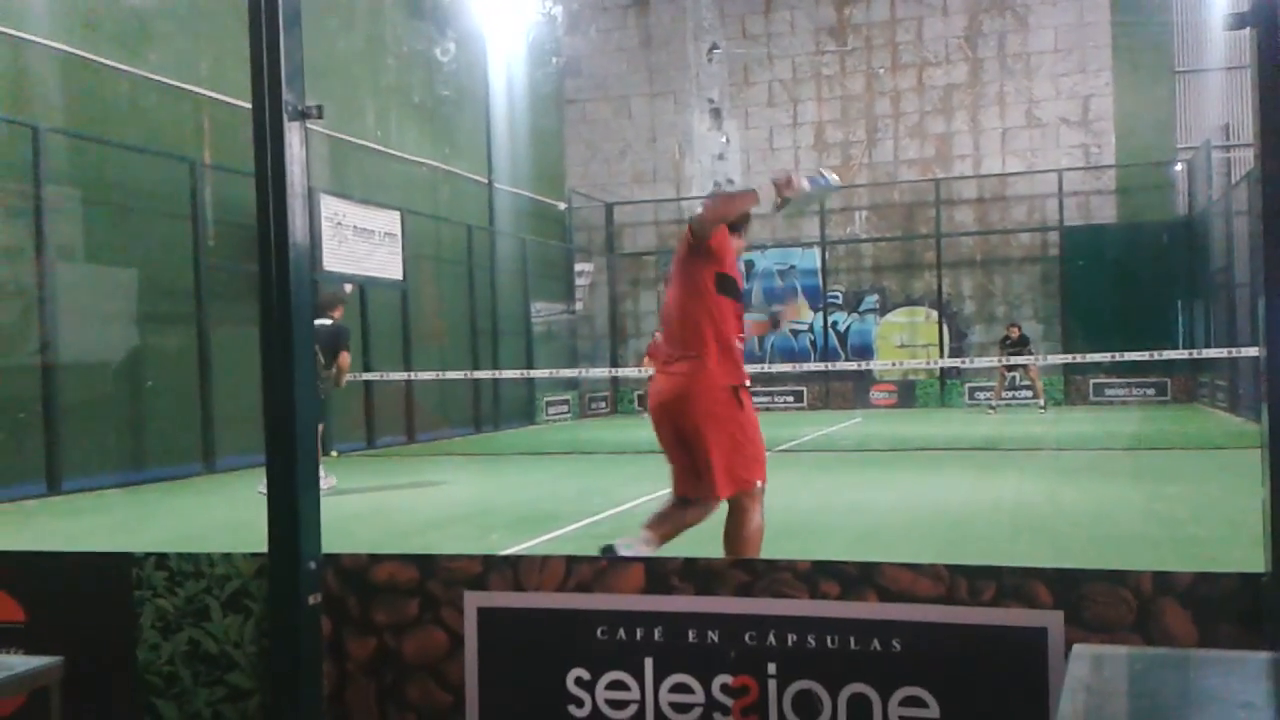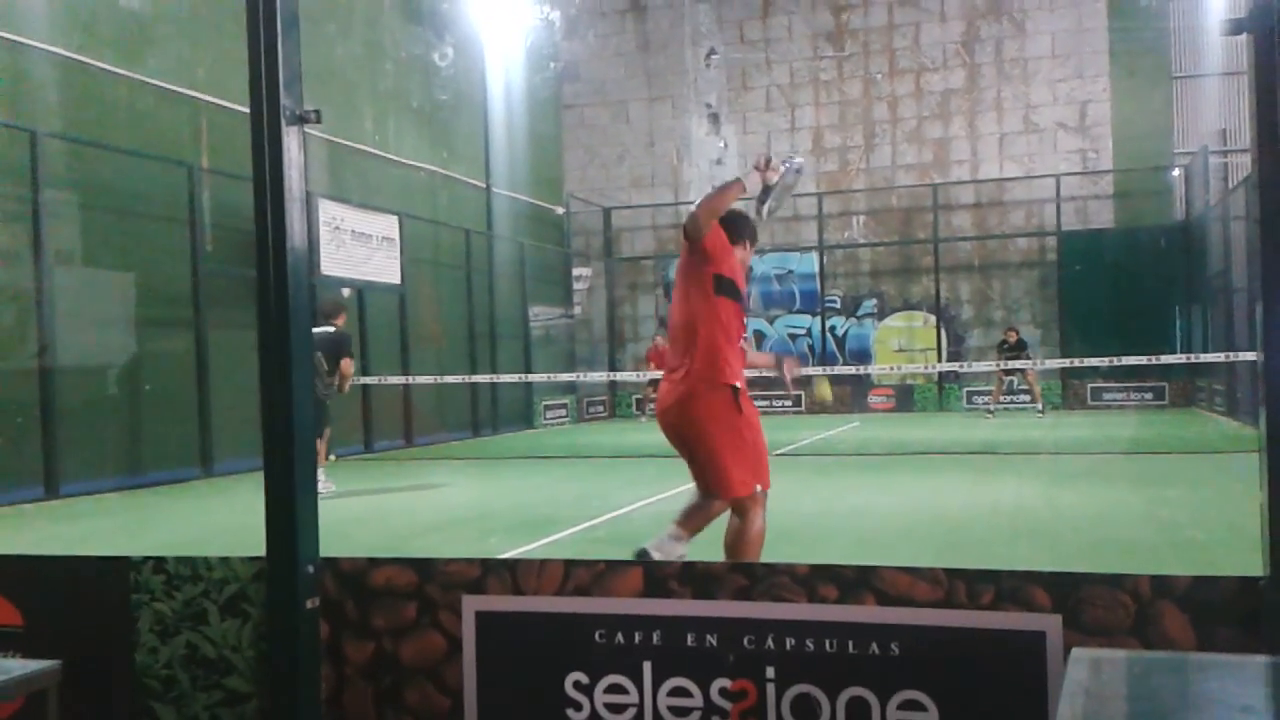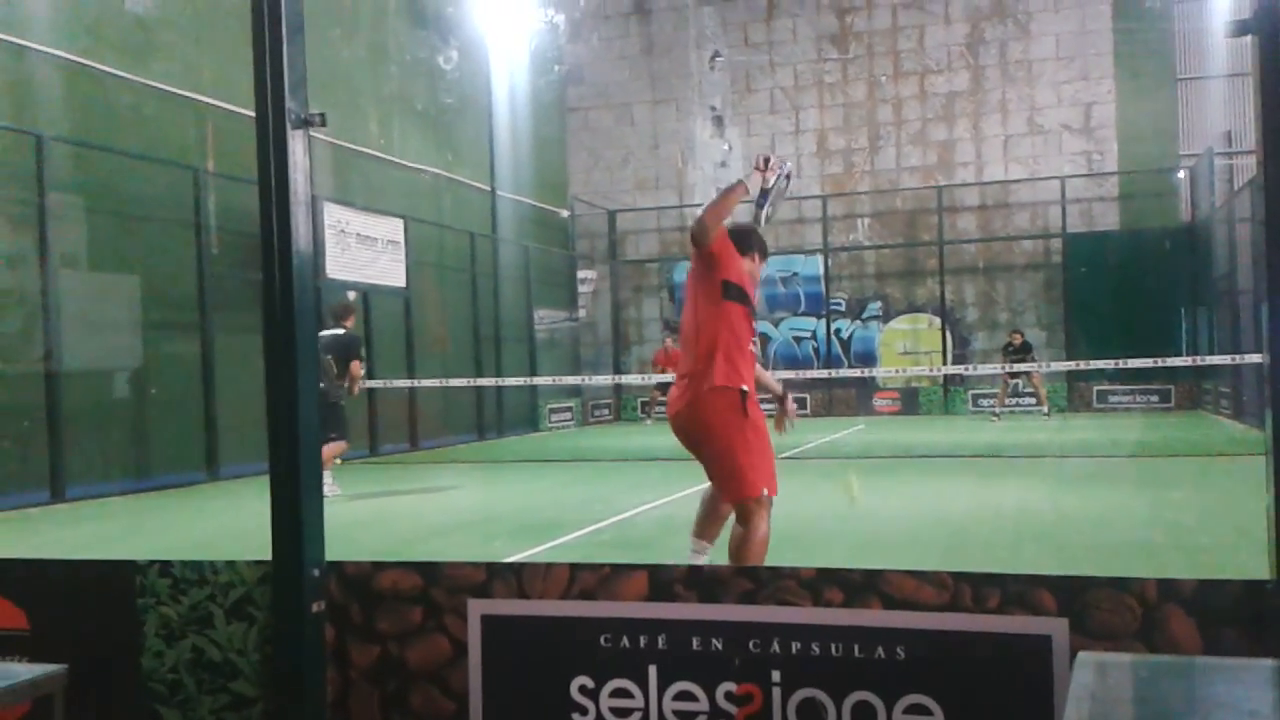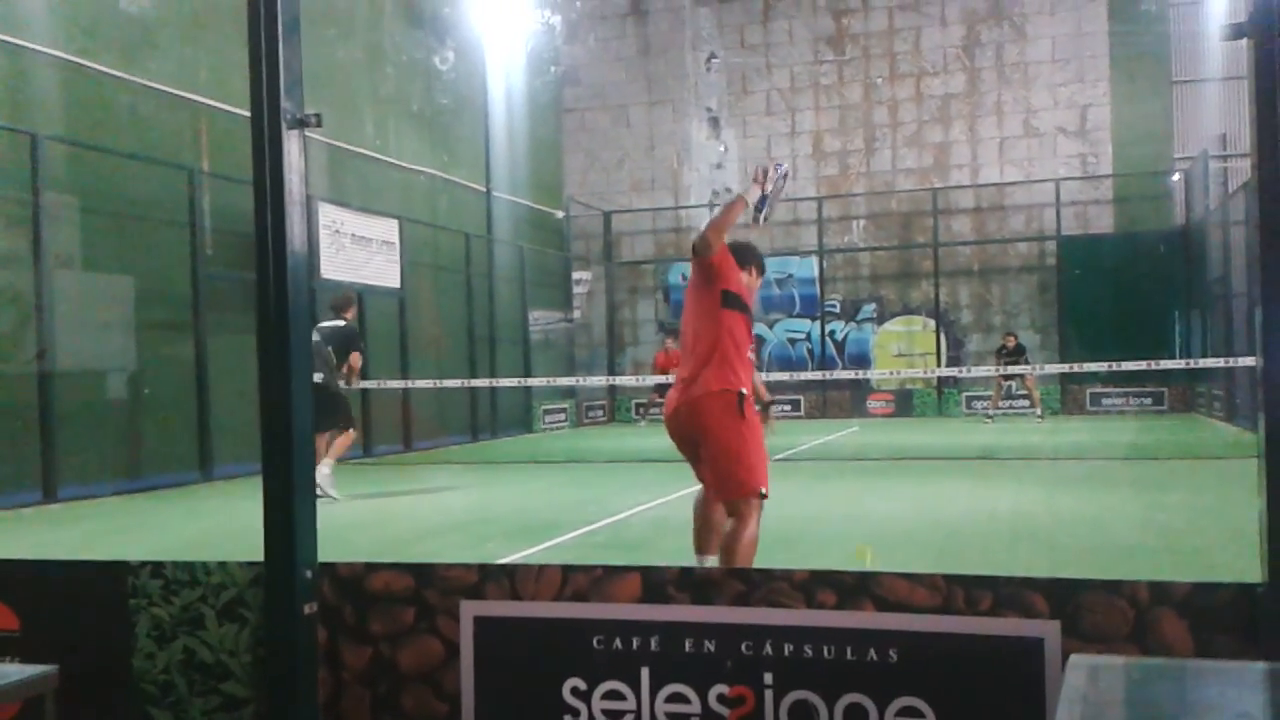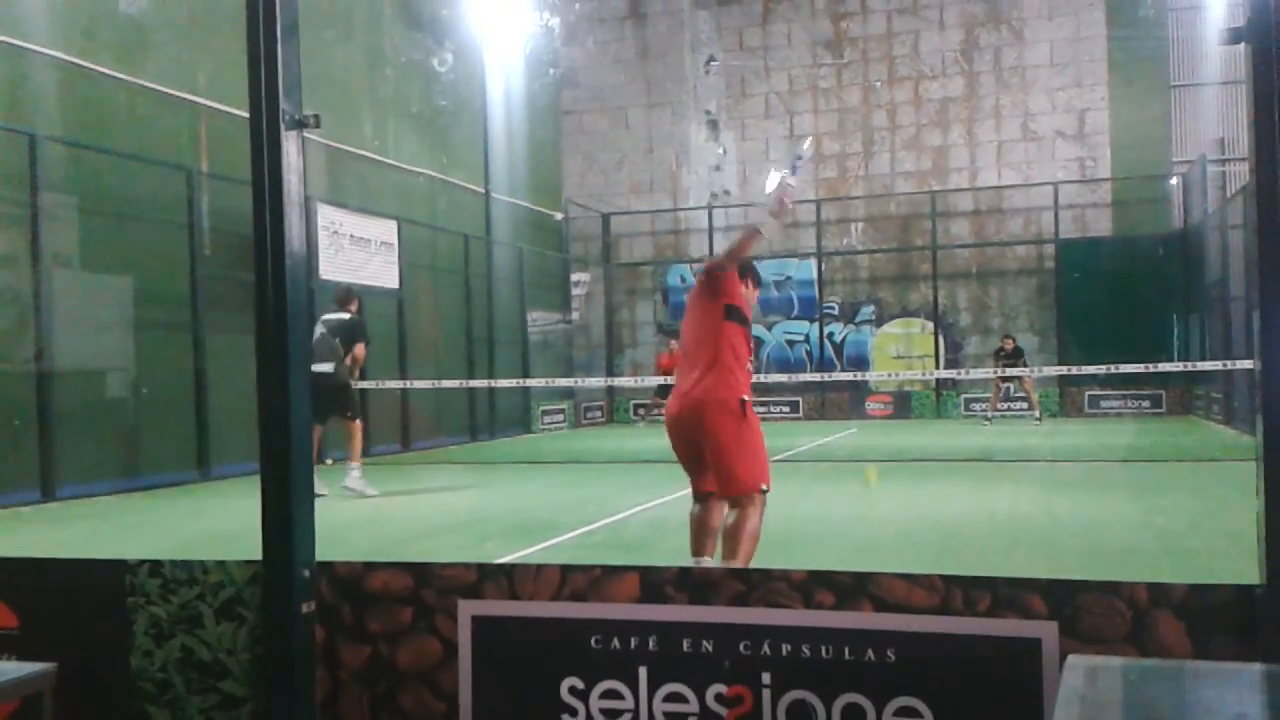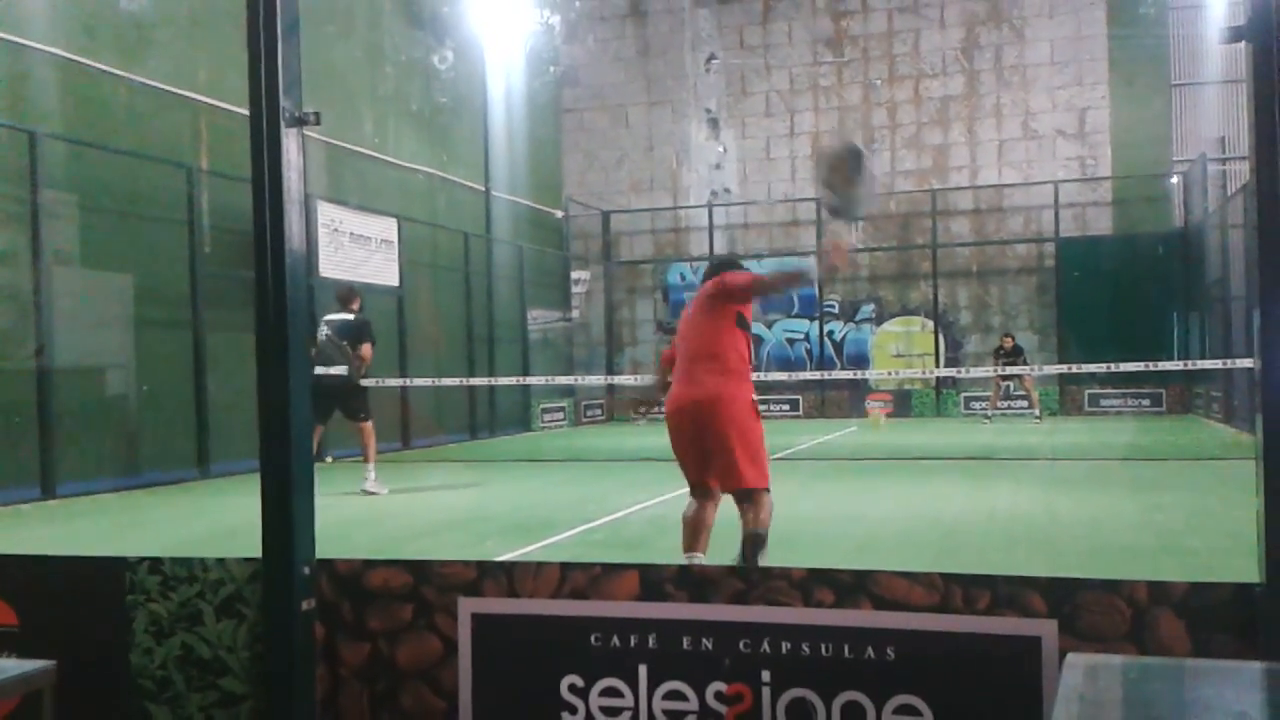
dt=0.1s
person 1, frame 1
left shoulder: (693, 266)
right shoulder: (709, 240)
right elbow: (709, 214)
right wrist: (770, 191)
left hip: (668, 394)
right hip: (710, 391)
left knee: (695, 498)
right knee: (747, 498)
left ankle: (629, 550)
person 1, frame 2
left shoulder: (707, 277)
right shoulder: (706, 253)
left elbow: (731, 348)
right elbow: (699, 215)
left wrist: (775, 362)
right wrist: (749, 179)
left hip: (674, 399)
right hip: (712, 393)
left knee: (719, 490)
right knee: (749, 503)
left ankle: (661, 551)
person 1, frame 3
left shoulder: (729, 291)
right shoulder: (714, 261)
left elbow: (744, 359)
right elbow: (703, 224)
left wrist: (781, 393)
right wrist: (750, 180)
left hip: (684, 404)
right hip: (721, 398)
left knee: (726, 484)
right knee: (754, 507)
left ankle: (697, 562)
person 1, frame 4
left shoulder: (725, 302)
right shoulder: (715, 271)
left elbow: (741, 364)
right elbow: (709, 237)
left wrist: (764, 401)
right wrist: (750, 195)
left hip: (682, 406)
right hip: (718, 402)
left knee: (716, 487)
right knee: (745, 506)
person 1, frame 5
left shoulder: (705, 305)
right shoulder: (716, 284)
right elbow: (726, 261)
left hip: (682, 409)
right hip: (722, 405)
left knee: (712, 497)
right knee: (750, 505)
person 1, frame 6
left shoulder: (693, 312)
right shoulder: (726, 286)
left elbow: (672, 367)
right elbow: (761, 284)
right wrist: (810, 273)
left hip: (682, 403)
right hip: (723, 398)
left knee: (703, 495)
right knee: (753, 495)
right ankle: (752, 538)
person 2, frame 1
left shoulder: (313, 327)
right shoulder: (340, 329)
right elbow: (344, 361)
right wrist: (341, 379)
right hip: (315, 388)
left knee: (317, 427)
left ankle: (321, 476)
person 2, frame 2
left shoulder: (312, 334)
right shoulder: (341, 335)
left elbow: (312, 365)
right elbow: (345, 367)
right wrist: (343, 384)
right hip: (314, 391)
left knee: (323, 431)
right knee: (312, 439)
left ankle: (319, 479)
person 2, frame 3
left shoulder: (321, 337)
right shoulder: (351, 338)
left elbow: (323, 367)
right elbow: (355, 369)
right wrist: (353, 387)
right hip: (328, 394)
left knee: (329, 438)
right knee: (339, 443)
left ankle: (327, 483)
person 2, frame 4
left shoulder: (319, 328)
right shoulder: (350, 330)
left elbow: (319, 359)
right elbow: (354, 361)
right wrist: (350, 377)
left hip: (310, 384)
right hip: (326, 385)
left knee: (322, 432)
right knee: (348, 433)
left ankle: (317, 482)
right ankle: (323, 471)
person 2, frame 5
left shoulder: (322, 320)
right shoulder: (356, 321)
left elbow: (312, 350)
right elbow: (359, 353)
right wrist: (354, 370)
left hip: (313, 375)
right hip: (333, 376)
left knee: (315, 428)
right knee: (355, 425)
left ankle: (311, 480)
right ankle: (354, 476)
person 2, frame 6
left shoulder: (324, 321)
right shoulder: (361, 322)
left elbow: (313, 352)
right elbow: (366, 353)
right wrist: (360, 368)
left hip: (319, 377)
right hip: (344, 378)
left knee: (315, 428)
right knee: (366, 426)
right ankle: (370, 479)
